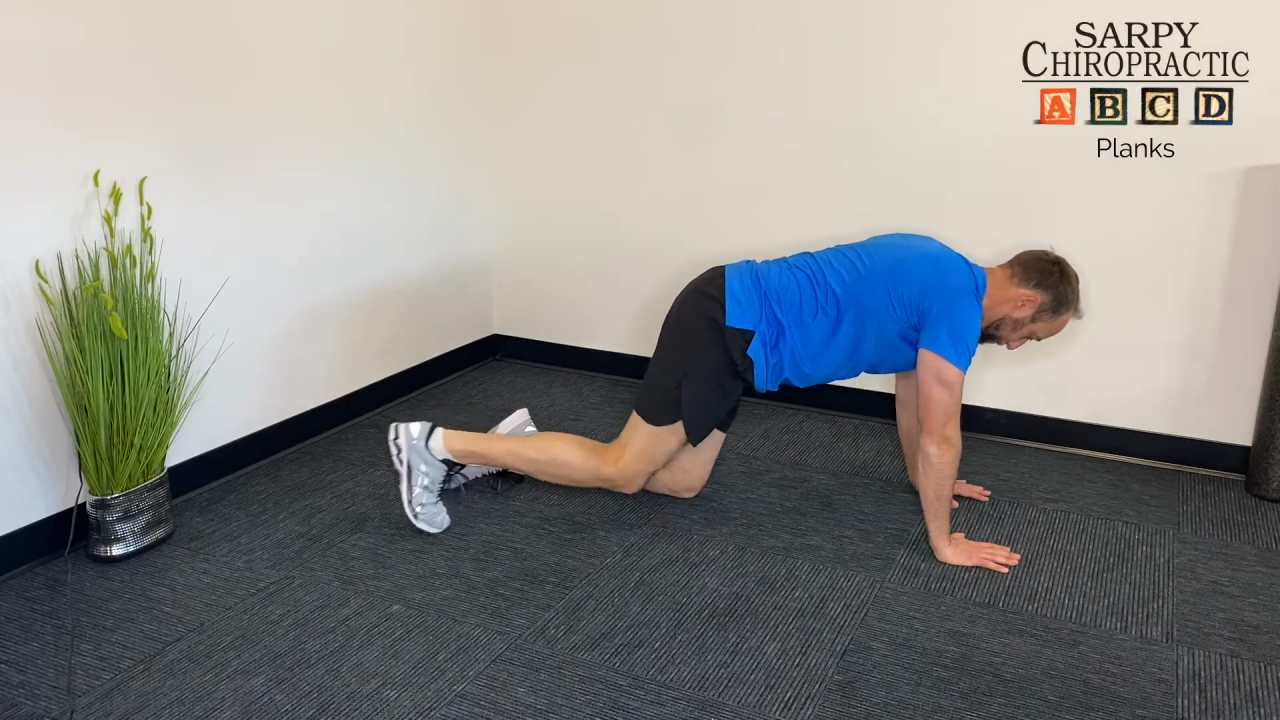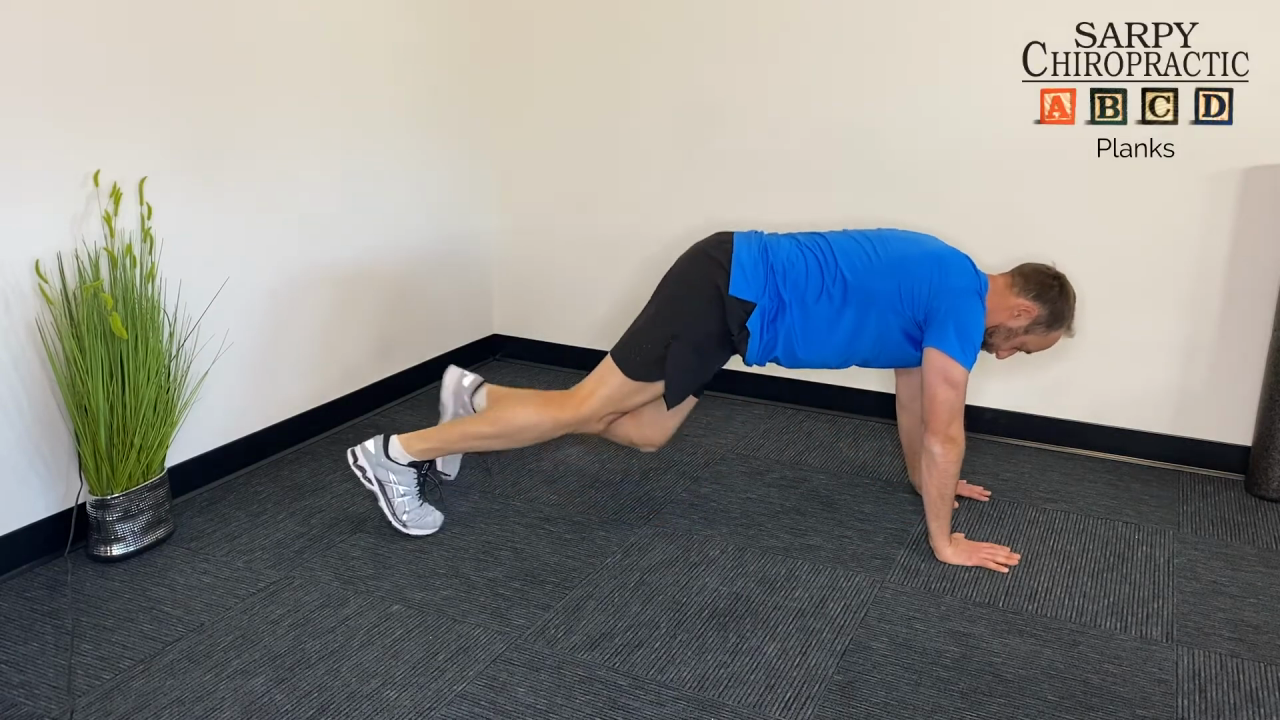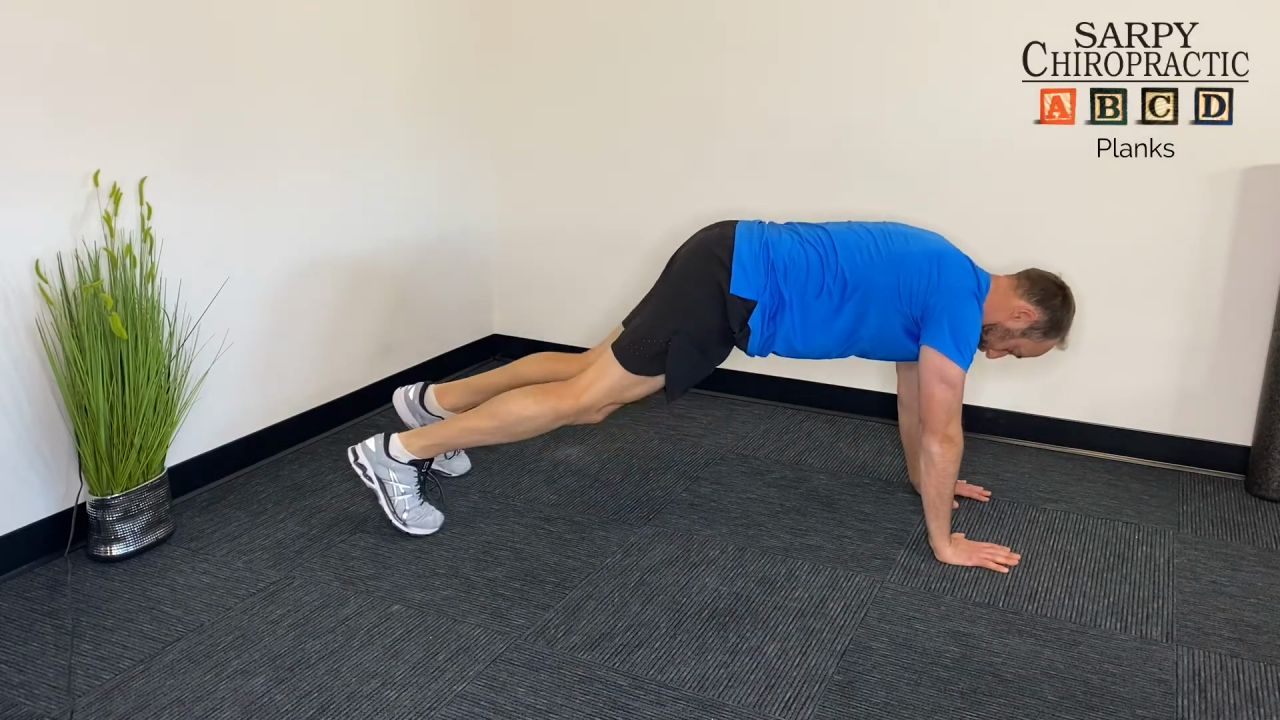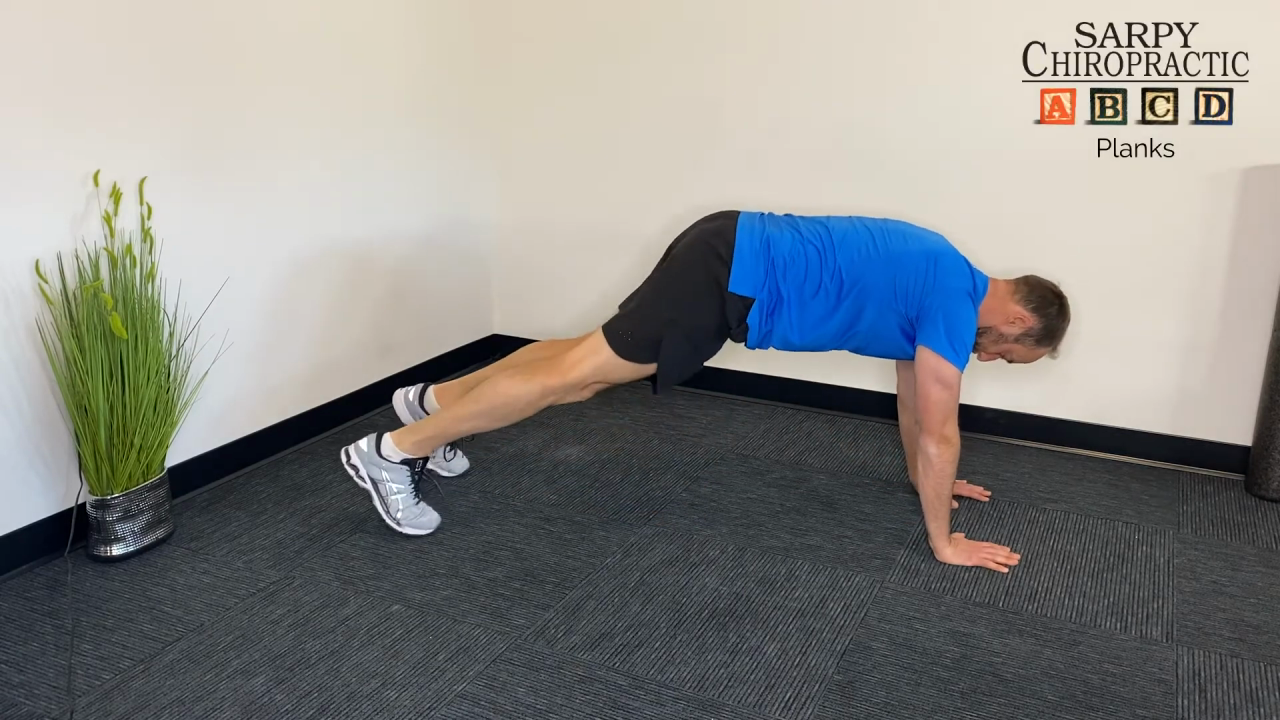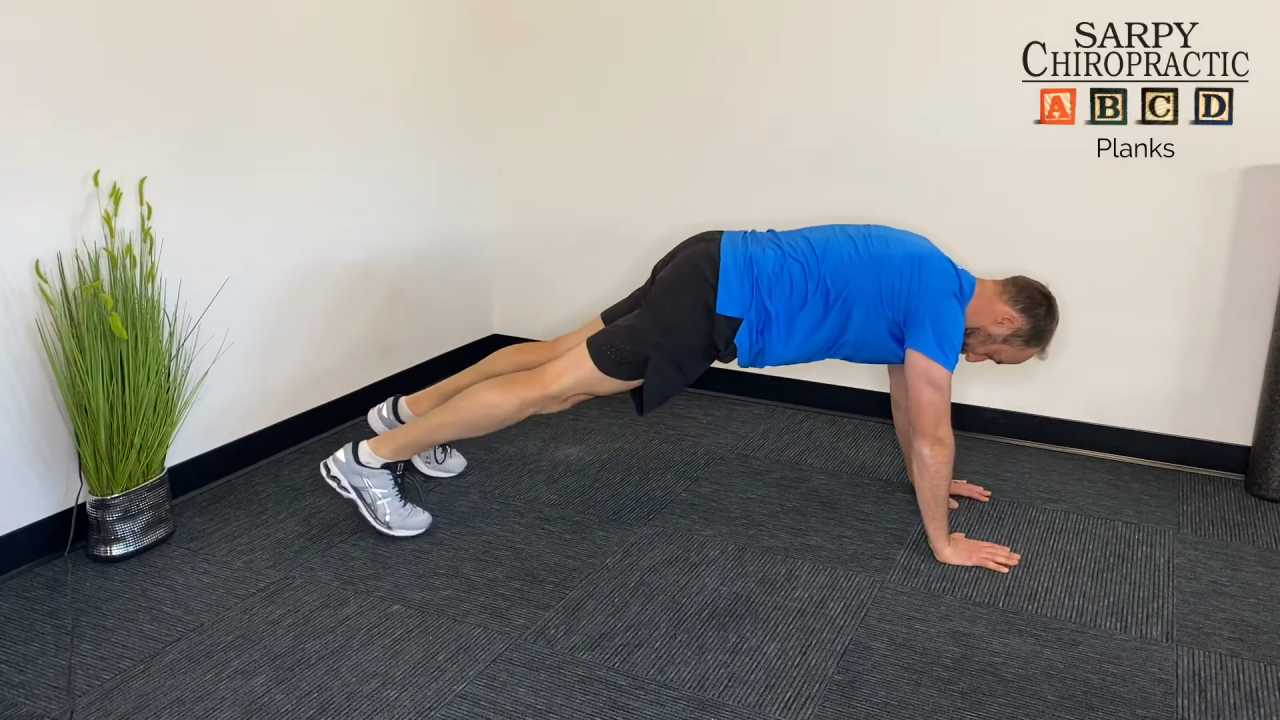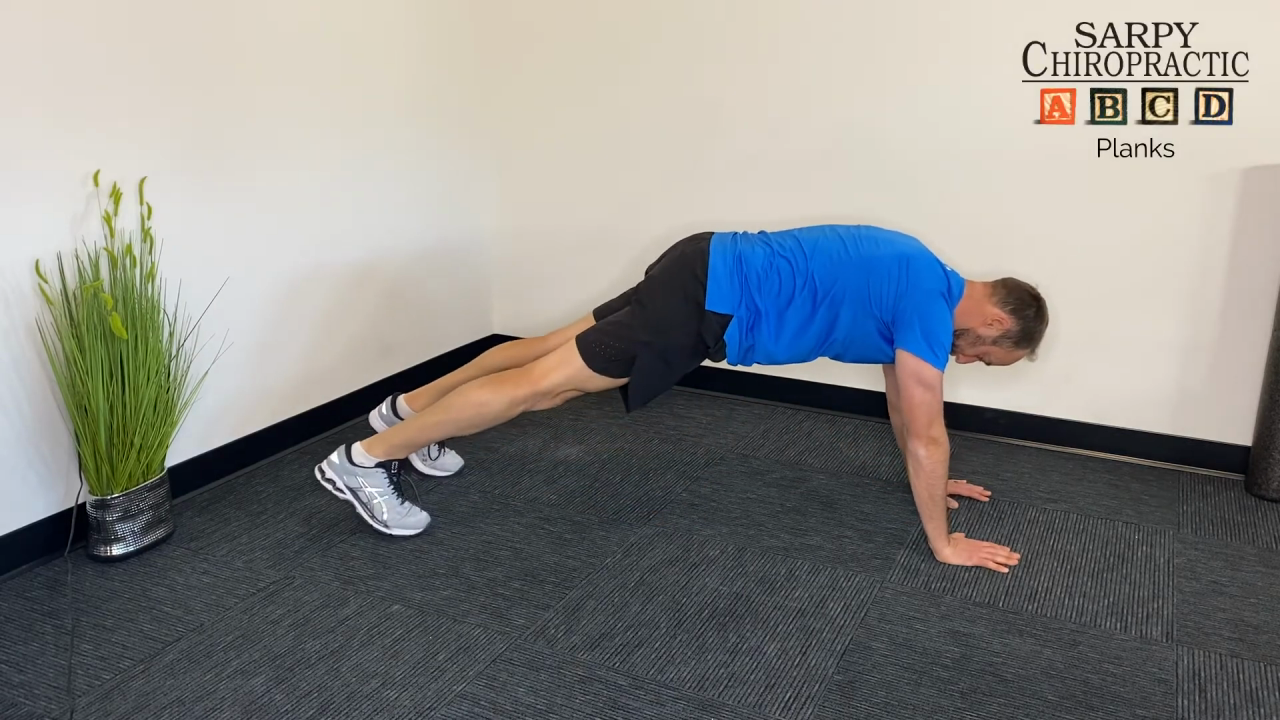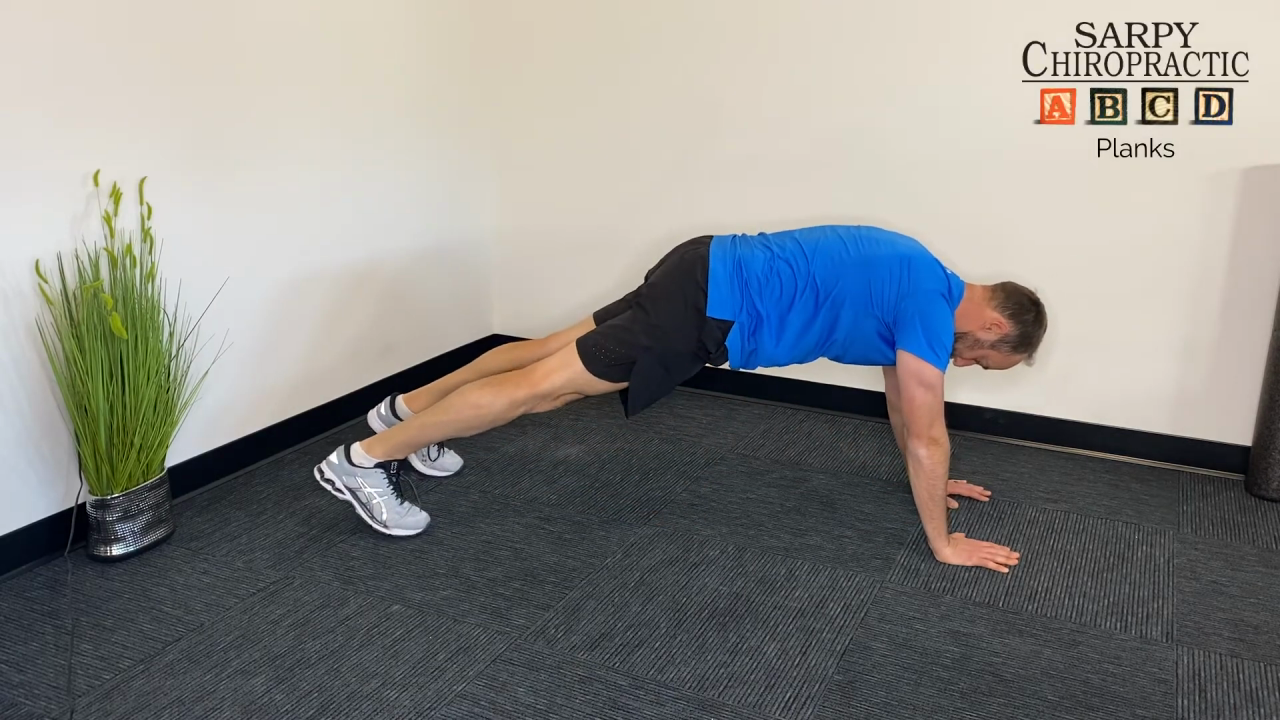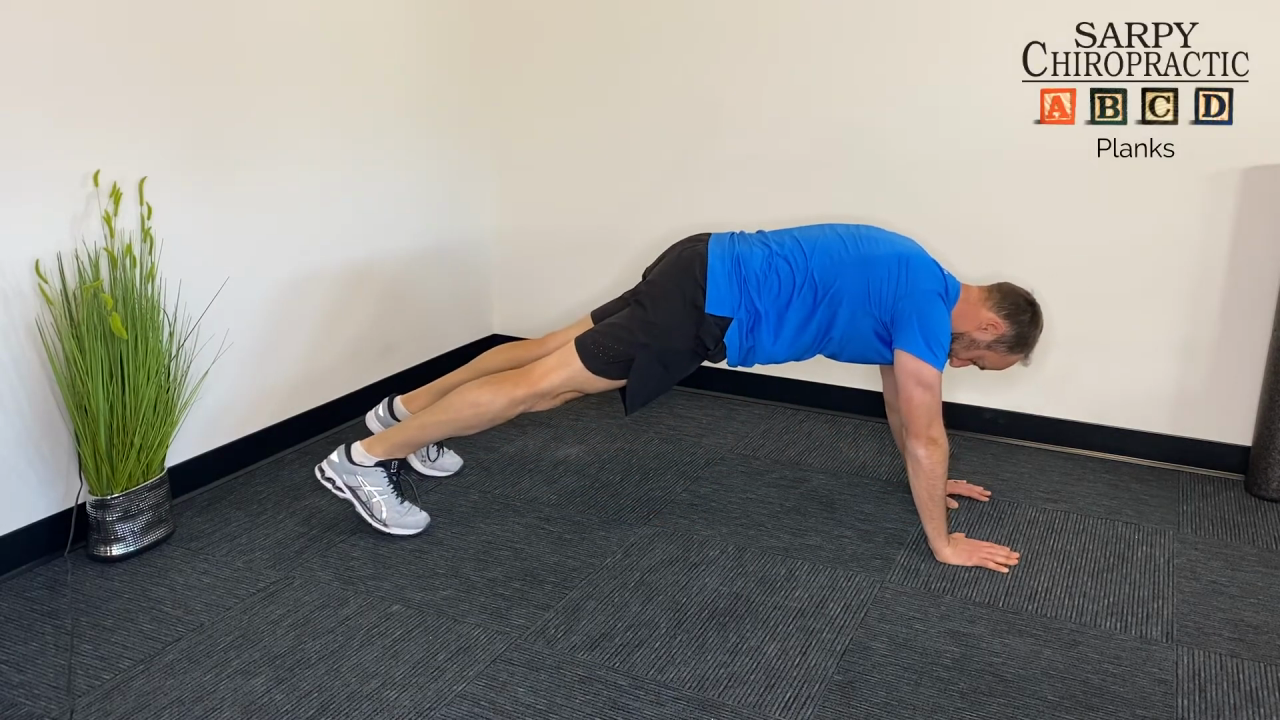
dt=0.4s
person 1, frame 1
left shoulder: (938, 279)
right shoulder: (959, 299)
left elbow: (910, 394)
right elbow: (940, 433)
left wrist: (925, 479)
right wrist: (944, 540)
left hip: (730, 323)
right hip: (728, 327)
left knee: (681, 481)
right knee: (625, 471)
left ankle: (522, 445)
right ankle: (442, 446)
person 1, frame 2
left shoulder: (938, 287)
right shoulder: (962, 302)
left elbow: (911, 397)
right elbow: (944, 433)
left wrist: (923, 480)
right wrist: (944, 540)
left hip: (729, 287)
right hip: (731, 293)
left knee: (644, 430)
right knee: (589, 408)
left ankle: (480, 397)
right ankle: (401, 454)
person 1, frame 3
left shoulder: (938, 285)
right shoulder: (958, 300)
left elbow: (912, 400)
right elbow: (941, 431)
left wrist: (926, 480)
right wrist: (944, 539)
left hip: (731, 266)
right hip: (734, 285)
left knee: (600, 365)
right knee: (588, 396)
left ankle: (434, 401)
right ankle: (402, 452)
person 1, frame 4
left shoulder: (936, 287)
right shoulder: (954, 300)
left elbow: (912, 398)
right elbow: (939, 432)
left wrist: (924, 478)
right wrist: (943, 540)
left hip: (732, 255)
right hip: (733, 275)
left knee: (588, 355)
right knee: (578, 373)
left ankle: (431, 401)
right ankle: (395, 451)
person 1, frame 5
left shoulder: (923, 284)
right shoulder: (941, 302)
left elbow: (904, 395)
right elbow: (932, 434)
left wrist: (924, 478)
right wrist: (943, 541)
left hip: (717, 272)
right hip: (722, 302)
left knee: (570, 349)
right knee: (559, 383)
left ankle: (412, 407)
right ankle: (374, 457)
person 1, frame 6
left shoulder: (915, 285)
right shoulder: (929, 303)
left elbow: (900, 400)
right elbow: (926, 434)
left wrist: (928, 477)
right wrist: (944, 542)
left hip: (708, 276)
right hip: (712, 302)
left knee: (561, 346)
right knee: (549, 380)
left ankle: (408, 408)
right ankle: (366, 458)
person 1, frame 7
left shoulder: (914, 287)
right shoulder: (930, 305)
left elbow: (900, 396)
right elbow: (927, 435)
left wrist: (929, 478)
right wrist: (944, 543)
left hip: (710, 277)
right hip: (714, 308)
left knee: (560, 349)
right knee: (547, 384)
left ankle: (405, 408)
right ankle: (366, 458)
person 1, frame 8
left shoulder: (913, 287)
right shoulder: (927, 306)
left elbow: (898, 395)
right elbow: (926, 435)
left wrist: (926, 478)
right wrist: (944, 542)
left hip: (708, 275)
right hip: (713, 303)
left knee: (559, 347)
right knee: (548, 381)
left ankle: (404, 410)
right ankle: (366, 458)
